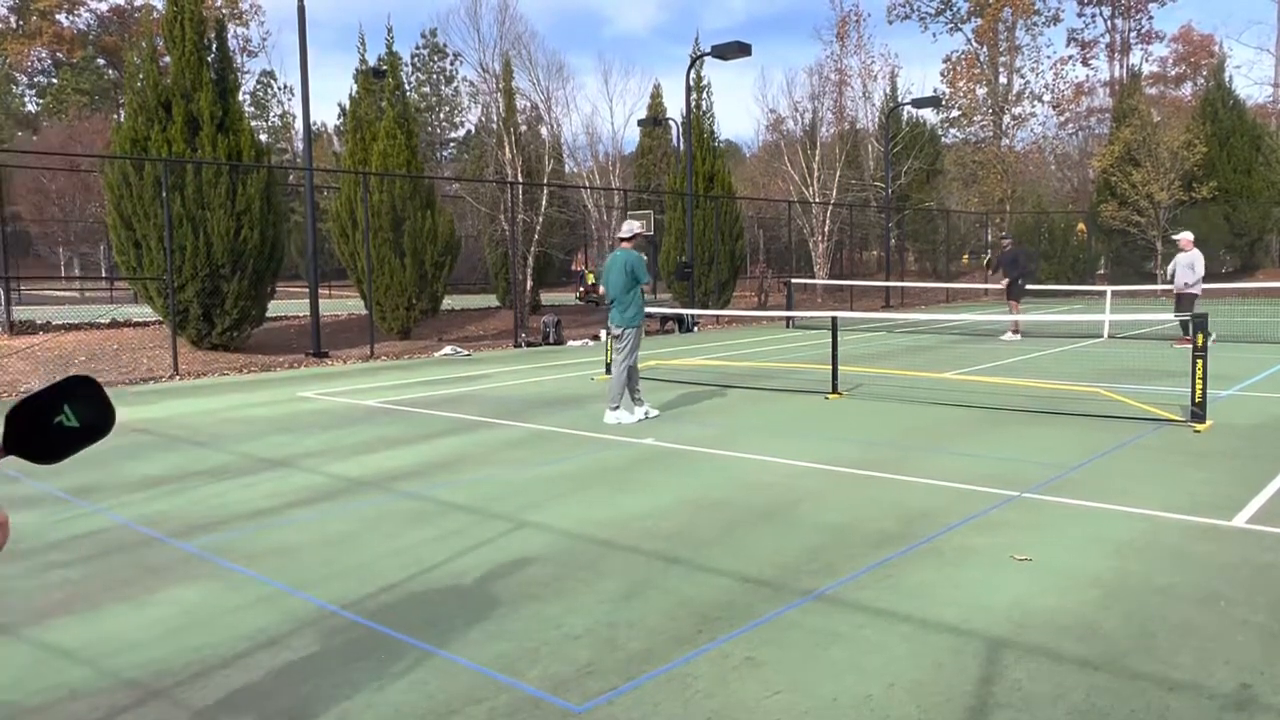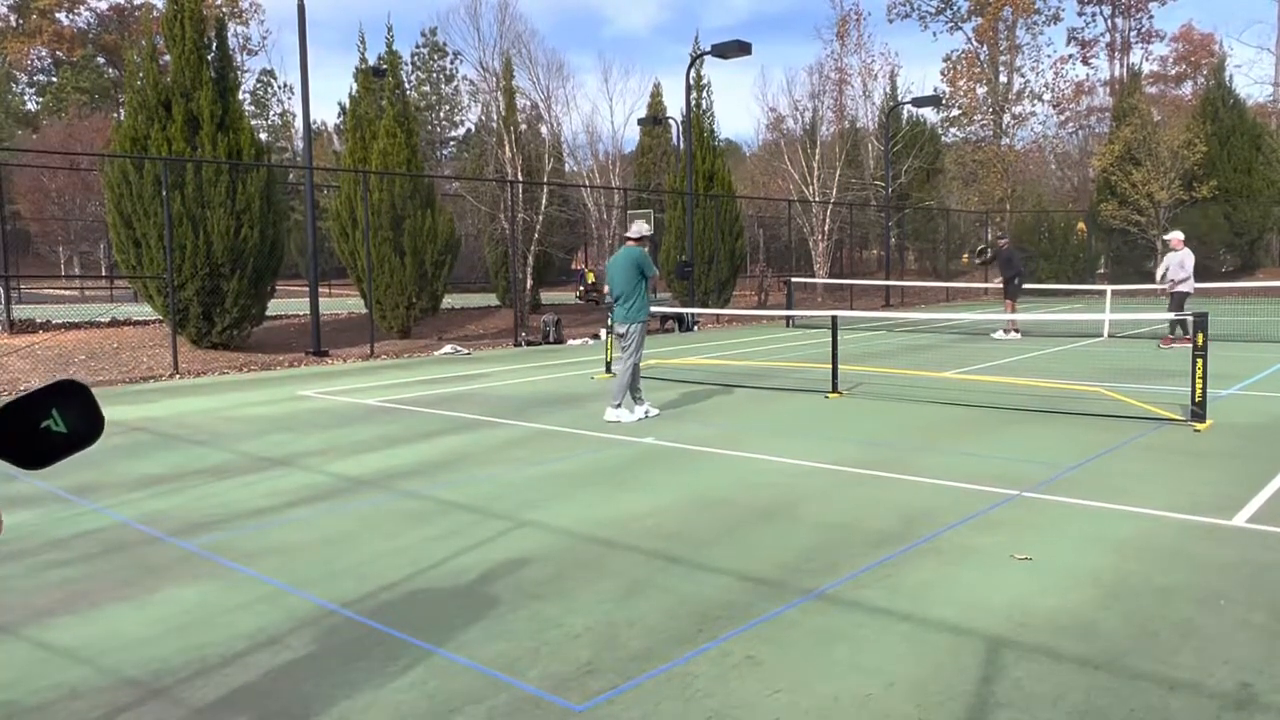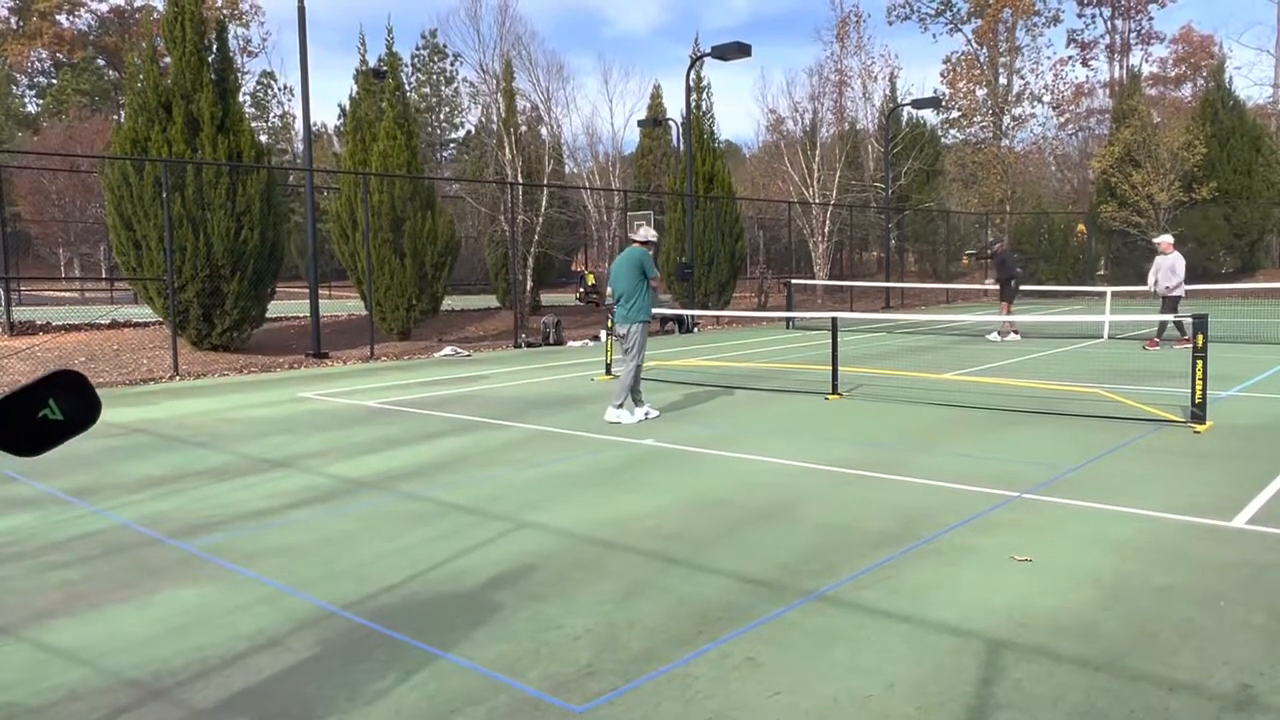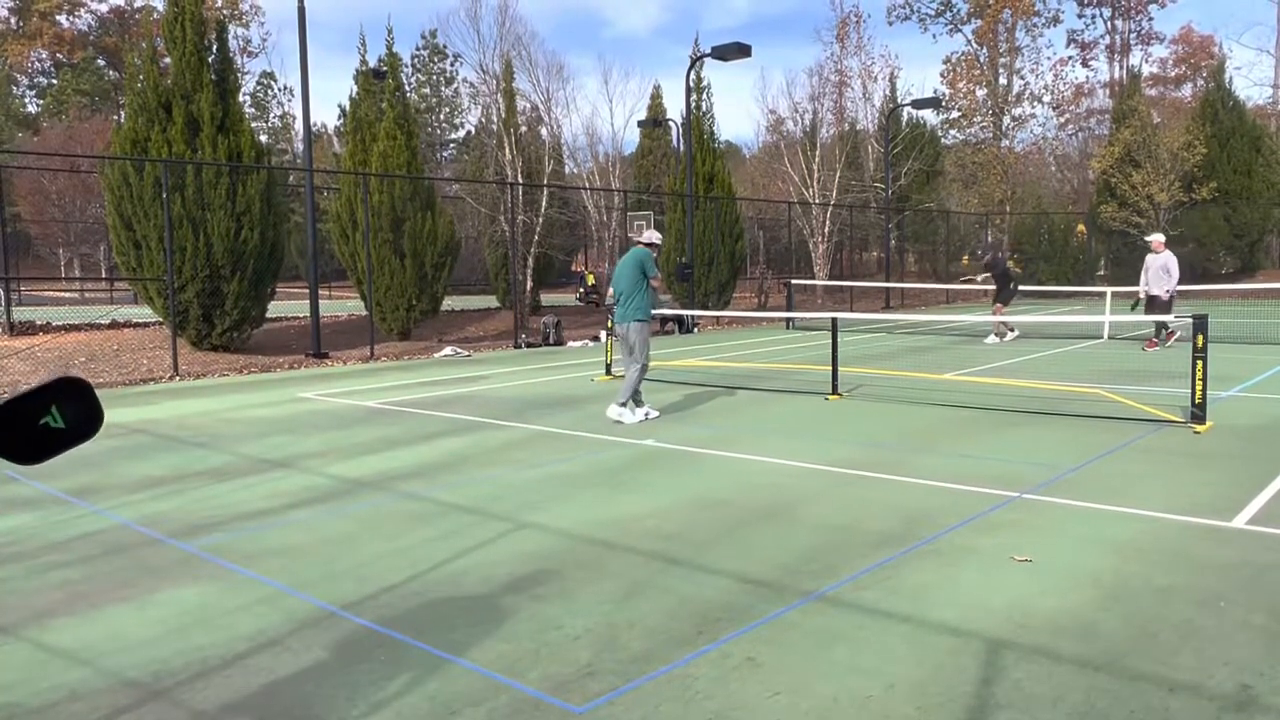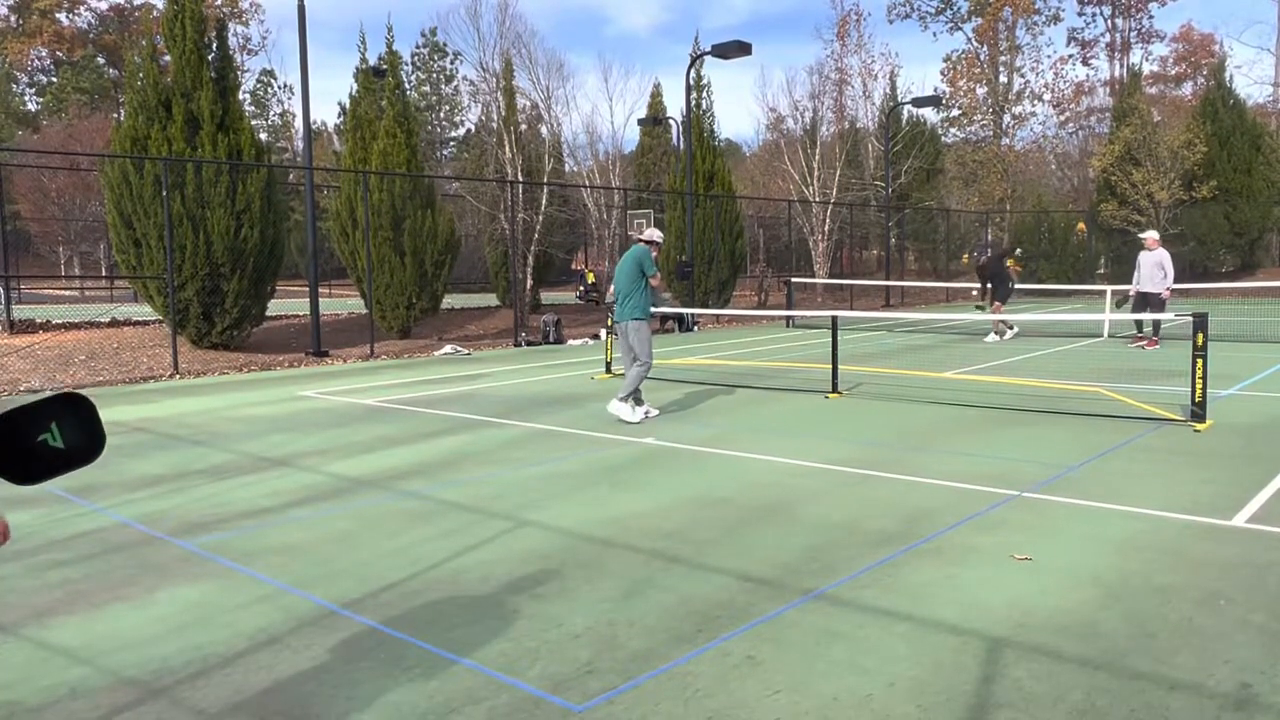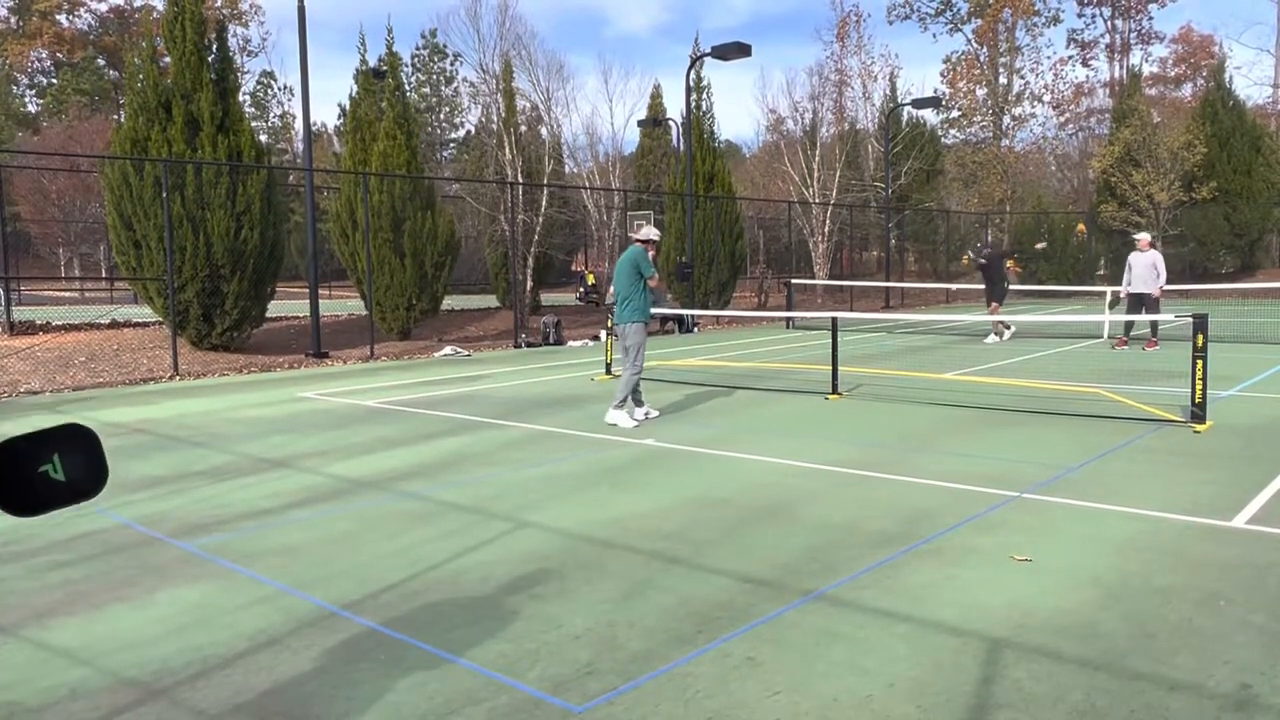
dt=0.2s
person 1, frame 1
left shoulder: (610, 259)
right shoulder: (634, 258)
left elbow: (602, 291)
right elbow: (647, 287)
right wrist: (644, 266)
left hip: (616, 318)
right hip: (630, 320)
left knee: (630, 364)
right knee: (623, 365)
left ankle: (639, 406)
right ankle: (613, 411)
person 1, frame 2
left shoulder: (614, 258)
right shoulder: (639, 254)
left elbow: (607, 290)
right elbow: (654, 277)
left hip: (620, 317)
right hip: (634, 317)
left knee: (632, 362)
right knee: (628, 363)
left ankle: (639, 405)
right ankle: (614, 408)
person 1, frame 3
left shoulder: (619, 259)
right shoulder: (642, 254)
left elbow: (609, 292)
right elbow: (656, 282)
right wrist: (650, 261)
left hip: (621, 318)
right hip: (636, 318)
left knee: (633, 364)
right knee: (632, 365)
left ankle: (639, 407)
right ankle: (616, 408)
person 1, frame 4
left shoulder: (625, 258)
right shoulder: (644, 254)
left elbow: (611, 292)
right elbow: (656, 282)
right wrist: (653, 263)
left hip: (621, 318)
right hip: (636, 318)
left knee: (632, 365)
right knee: (640, 364)
left ankle: (638, 407)
right ankle: (619, 405)
person 1, frame 5
left shoulder: (627, 256)
right shoulder: (643, 252)
left elbow: (612, 290)
right elbow: (655, 281)
right wrist: (652, 261)
left hip: (622, 316)
right hip: (635, 316)
left knee: (633, 363)
right knee: (643, 362)
left ankle: (638, 405)
right ankle: (620, 401)
person 1, frame 6
left shoulder: (626, 255)
right shoulder: (640, 253)
left elbow: (613, 290)
right elbow: (654, 282)
right wrist: (650, 261)
left hip: (623, 317)
right hip: (634, 318)
left knee: (634, 365)
right knee: (633, 366)
left ankle: (639, 407)
right ankle: (616, 410)
